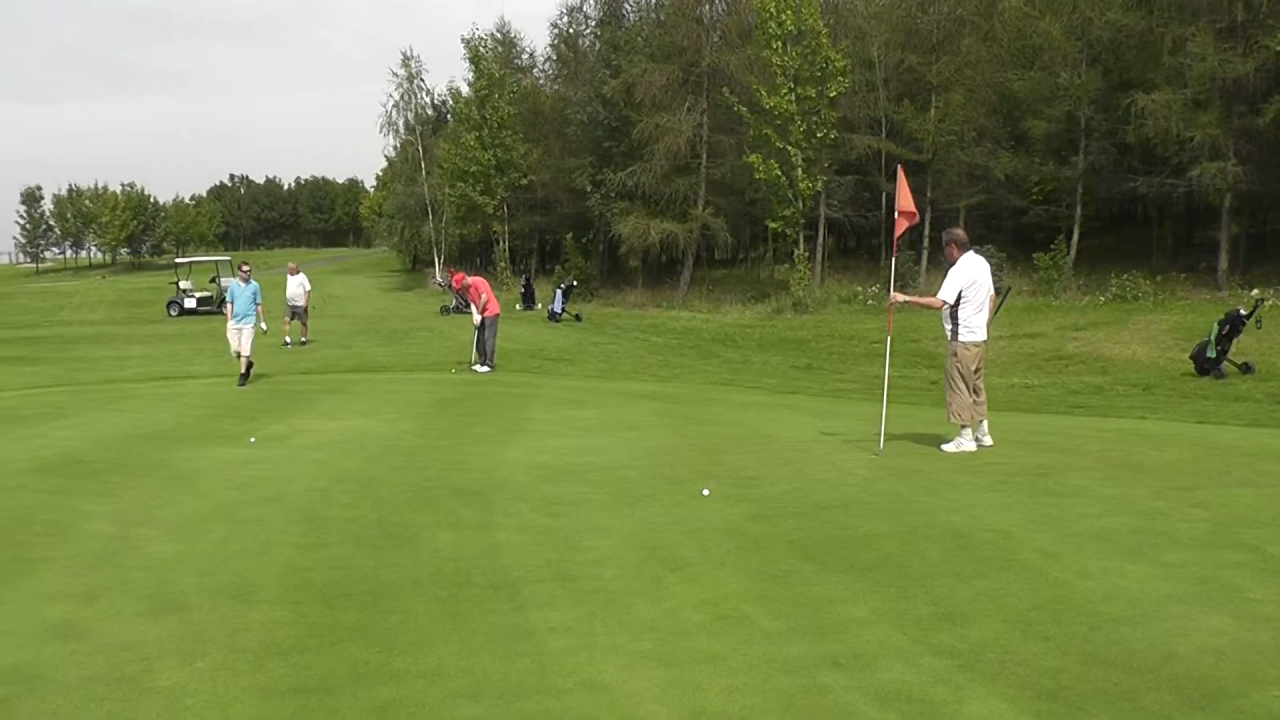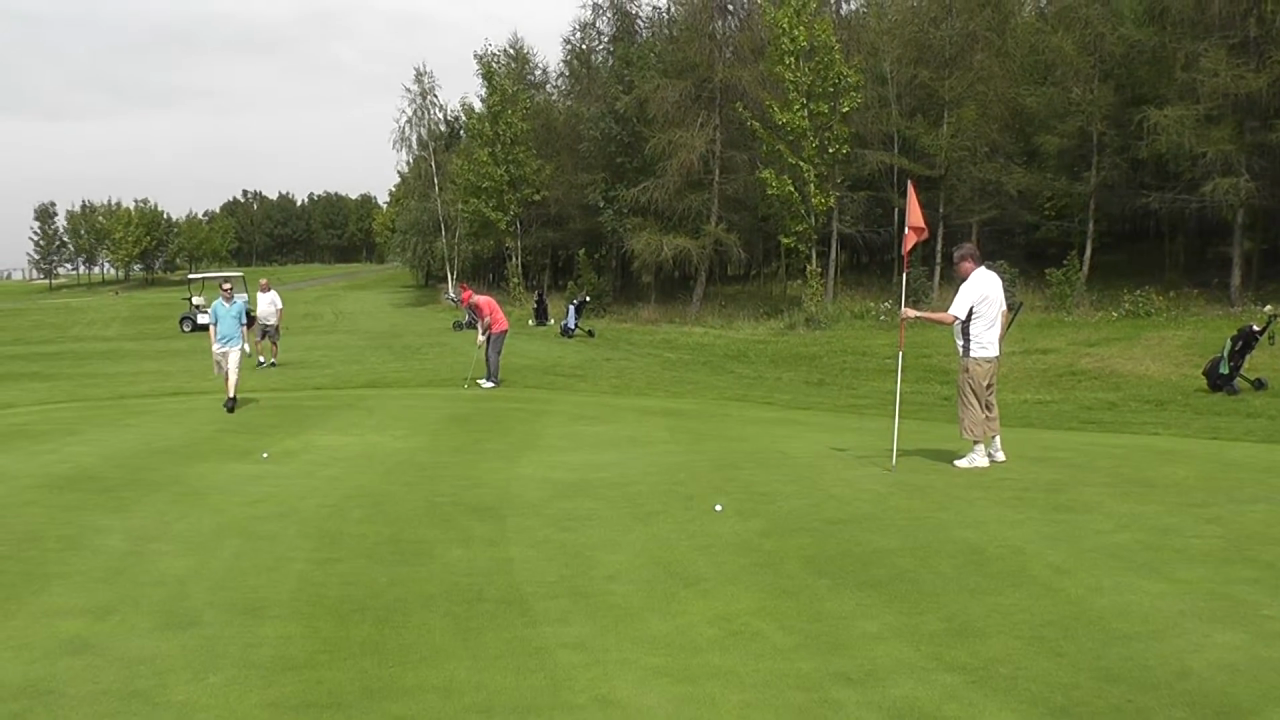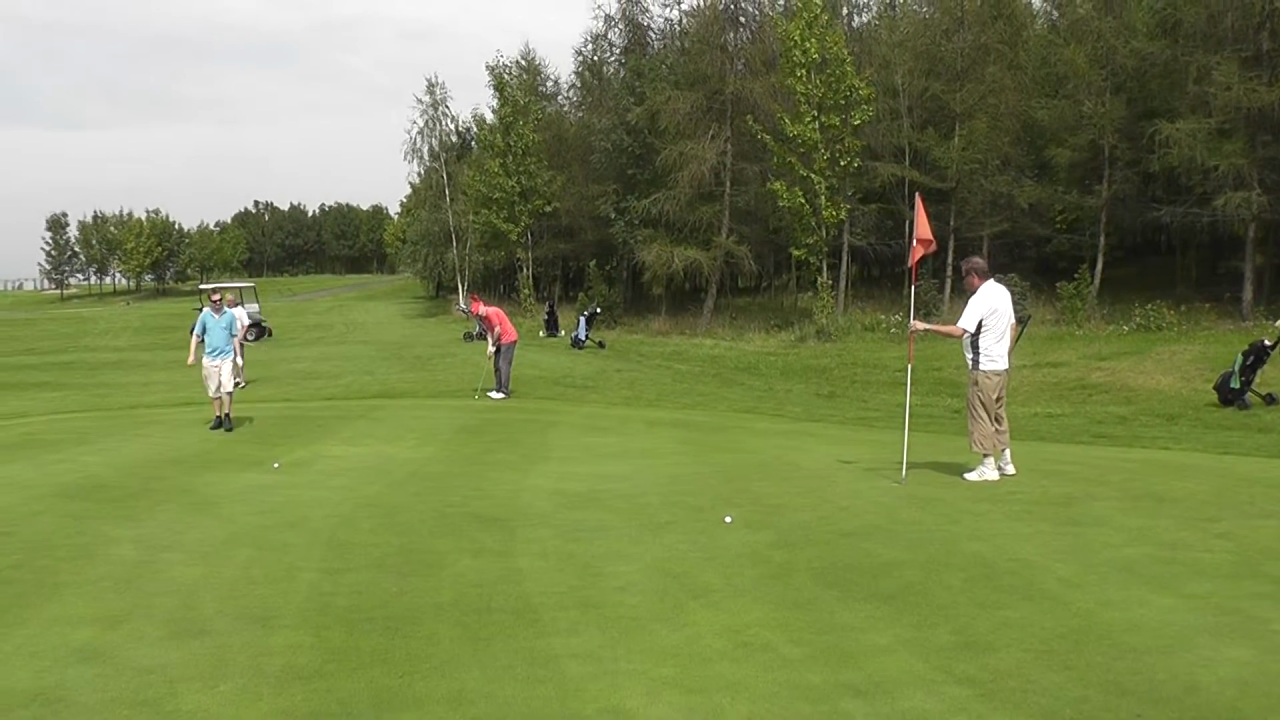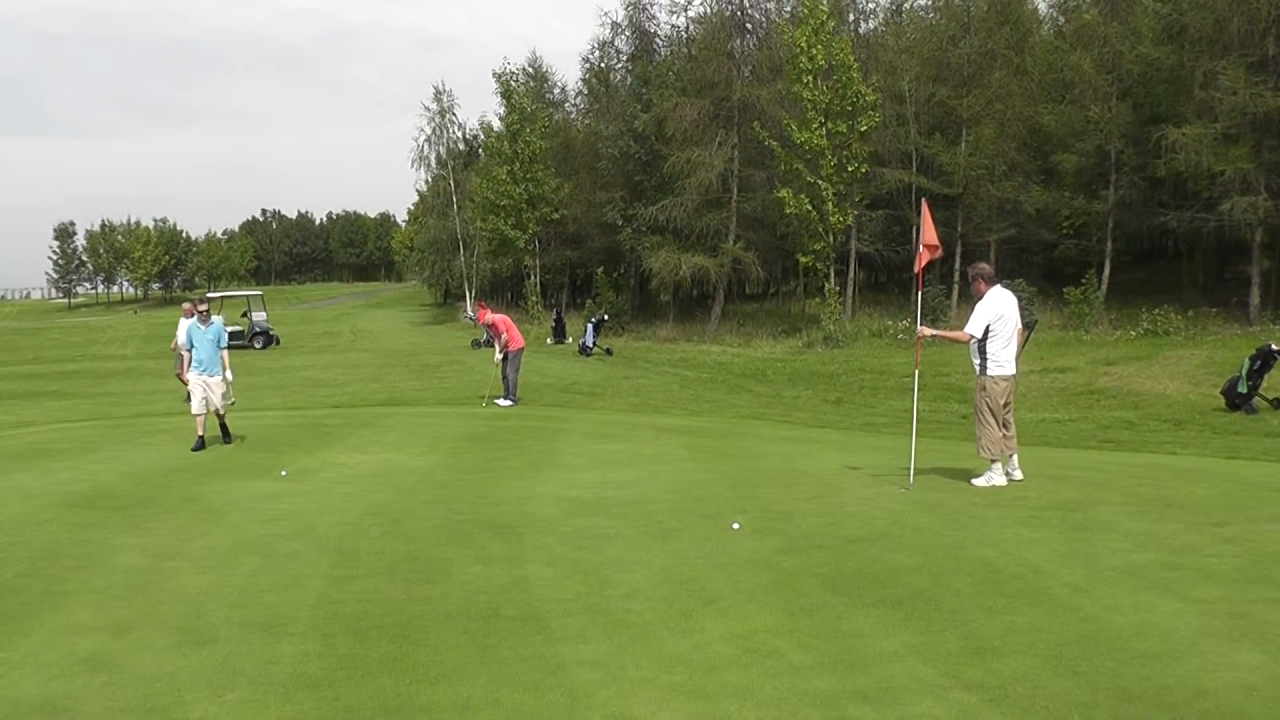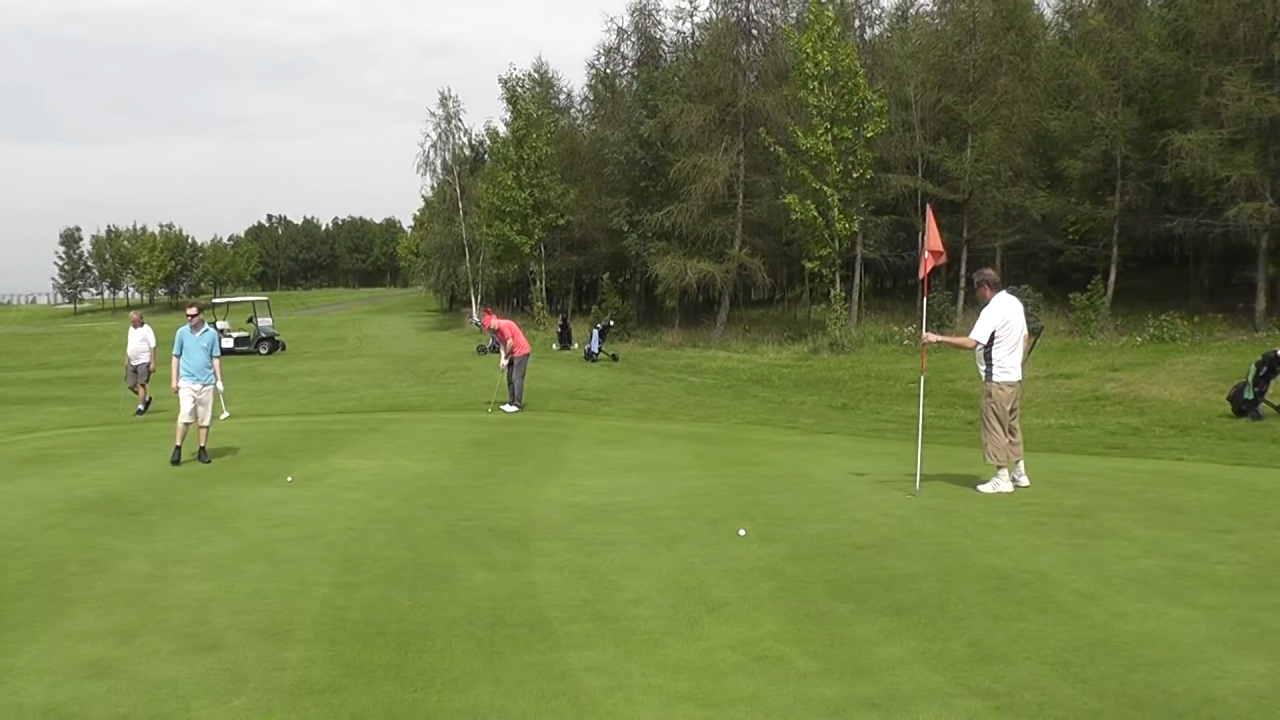
dt=1s
person 1, frame 1
left shoulder: (960, 270)
right shoulder: (981, 263)
left elbow: (939, 302)
right elbow: (991, 297)
left wrist: (906, 299)
left hip: (962, 338)
right hip: (979, 336)
left knee: (959, 387)
right knee: (976, 385)
left ankle: (966, 437)
right ankle: (982, 433)
person 1, frame 2
left shoulder: (971, 286)
right shoulder: (994, 278)
left elbow: (950, 318)
right elbow: (1003, 312)
left wrist: (917, 314)
left hip: (974, 354)
right hip: (991, 352)
left knee: (972, 402)
right knee: (988, 401)
left ankle: (978, 453)
right ankle: (995, 449)
person 1, frame 3
left shoulder: (980, 299)
right shoulder: (1002, 292)
left elbow: (958, 331)
right elbow: (1012, 325)
left wrist: (926, 327)
left hip: (984, 367)
right hip: (1000, 364)
left knee: (981, 416)
right knee: (998, 414)
left ankle: (988, 466)
right ankle: (1005, 461)
person 1, frame 4
left shoulder: (987, 304)
right shoulder: (1009, 297)
left elbow: (966, 336)
right elbow: (1019, 331)
left wrist: (933, 332)
left hip: (991, 372)
right hip: (1008, 370)
left knee: (989, 421)
right knee: (1005, 419)
left ankle: (996, 472)
right ankle: (1013, 467)
person 1, frame 5
left shoulder: (993, 310)
right shoulder: (1015, 303)
left elbow: (971, 342)
right elbow: (1025, 337)
left wrist: (938, 338)
left hip: (997, 378)
right hip: (1014, 376)
left knee: (995, 427)
right knee: (1011, 425)
left ankle: (1002, 478)
right ankle: (1019, 473)
